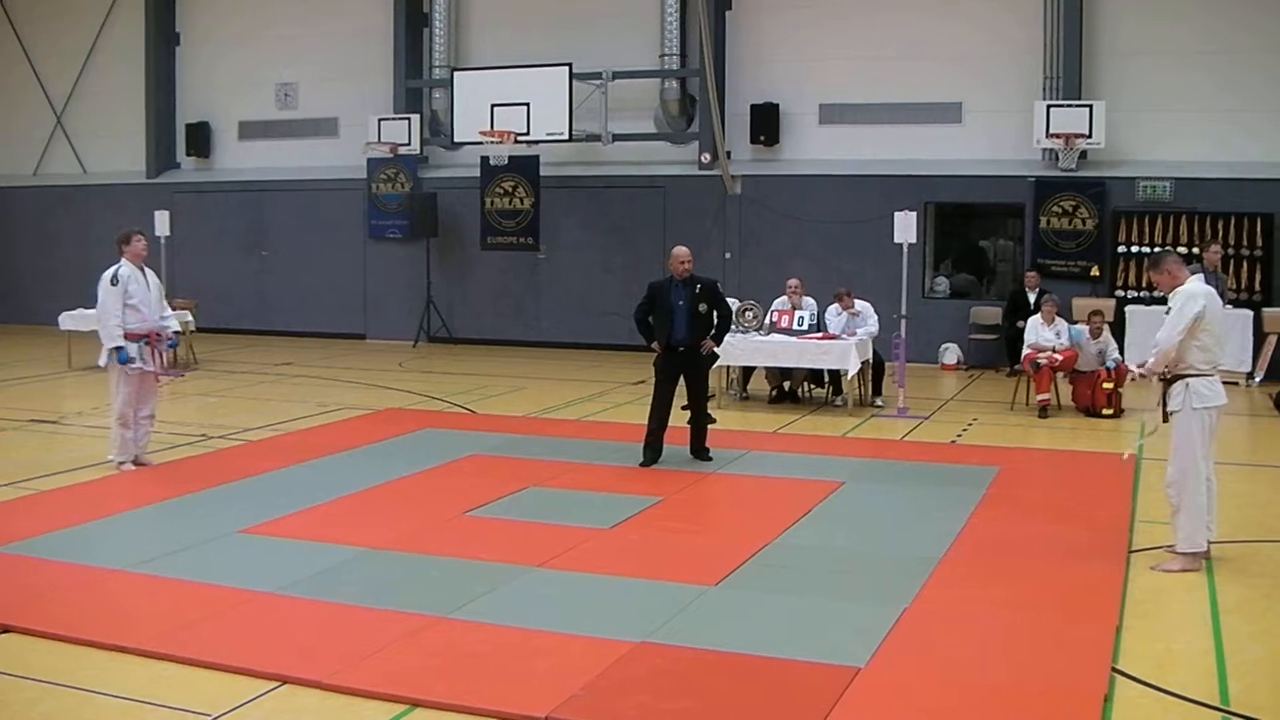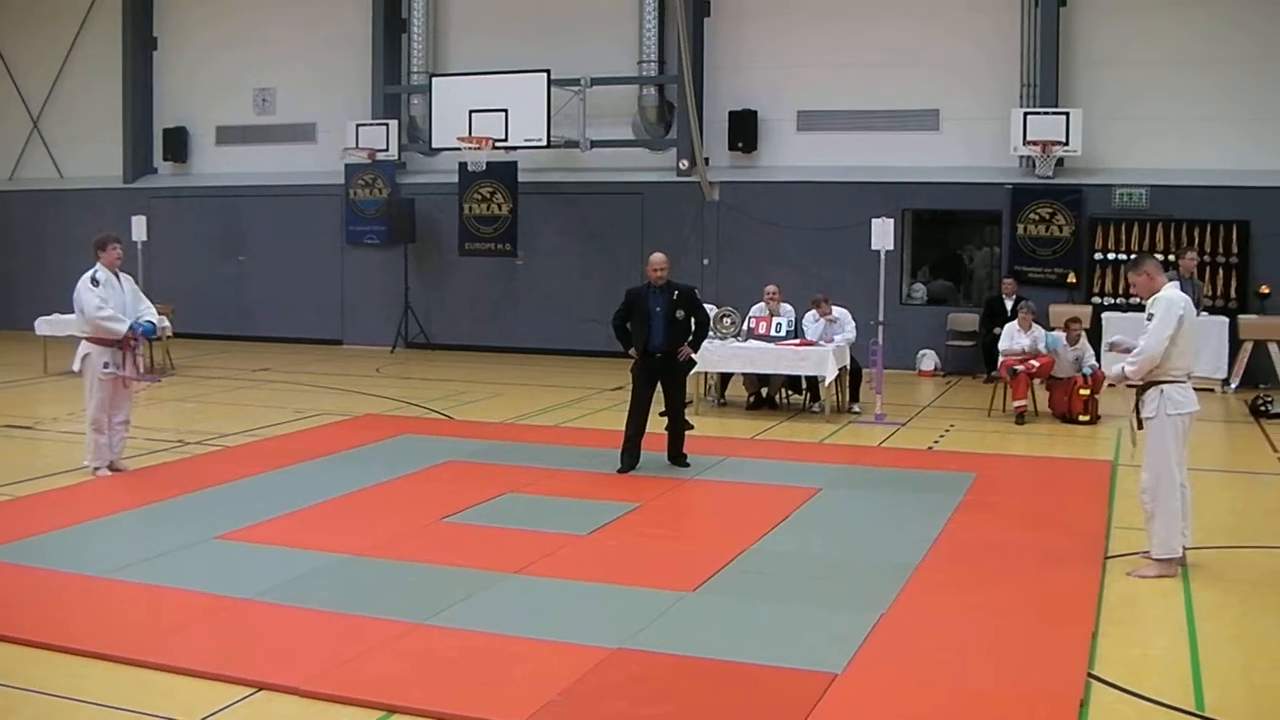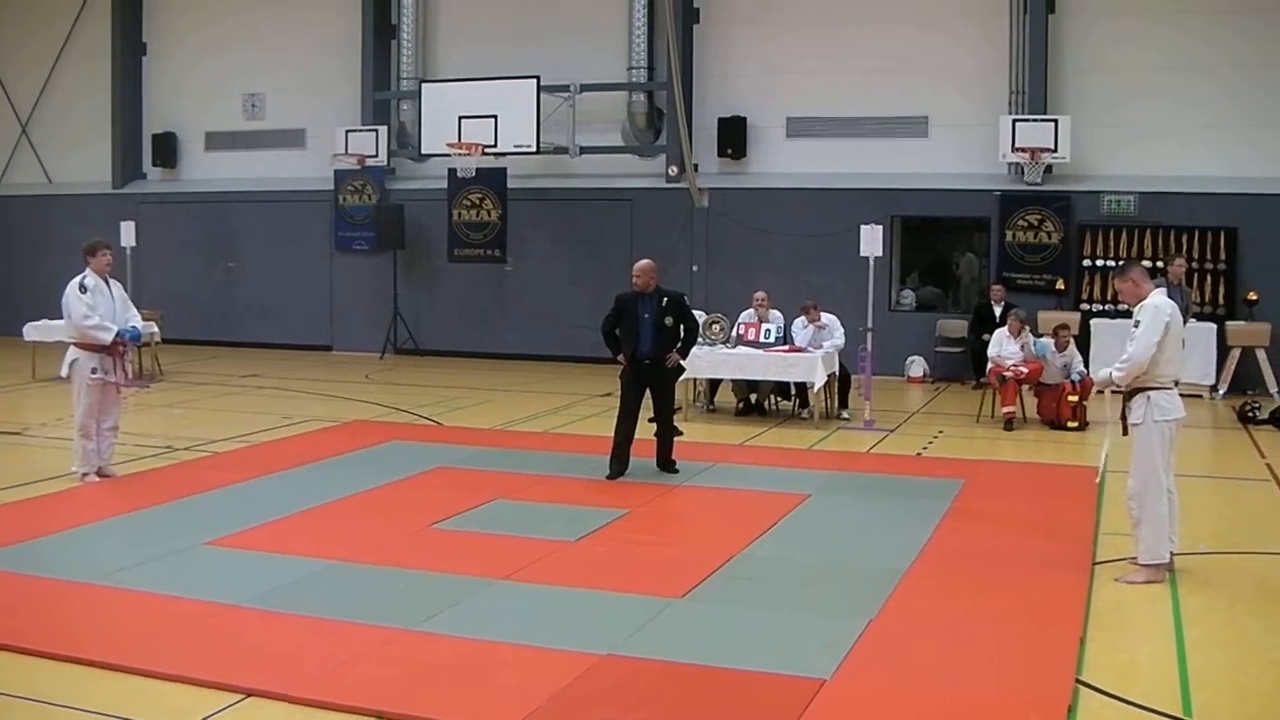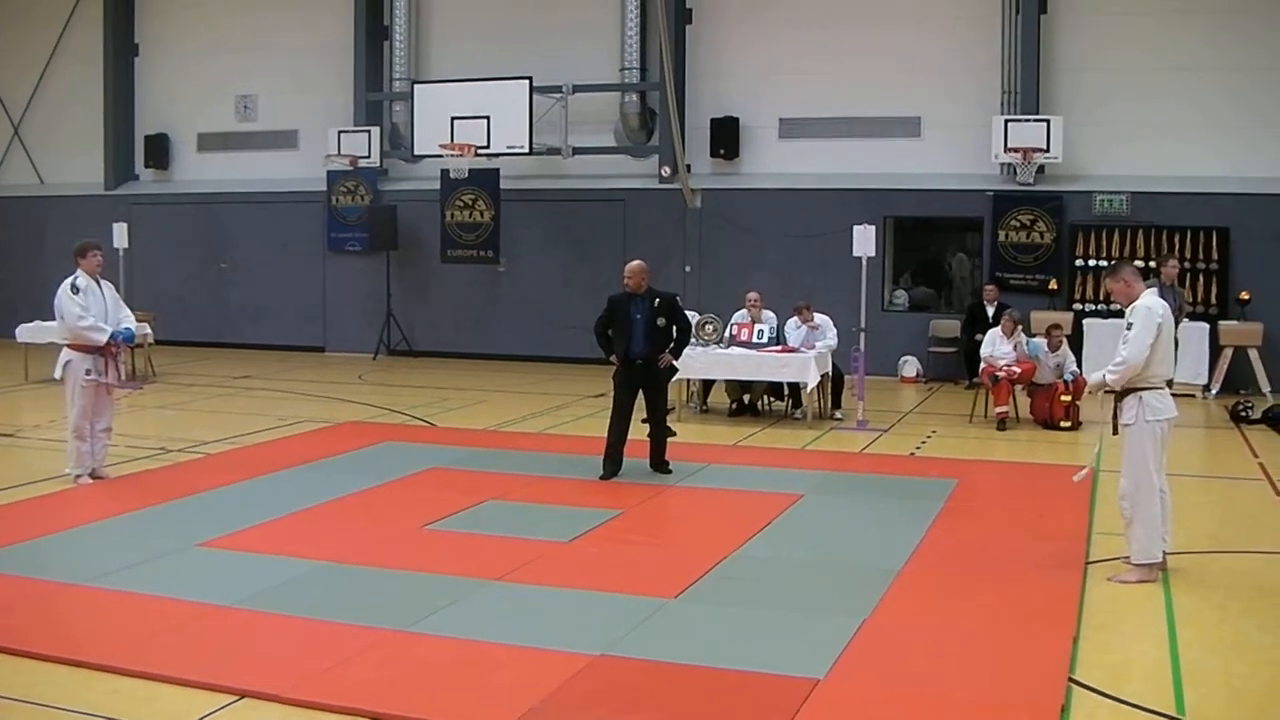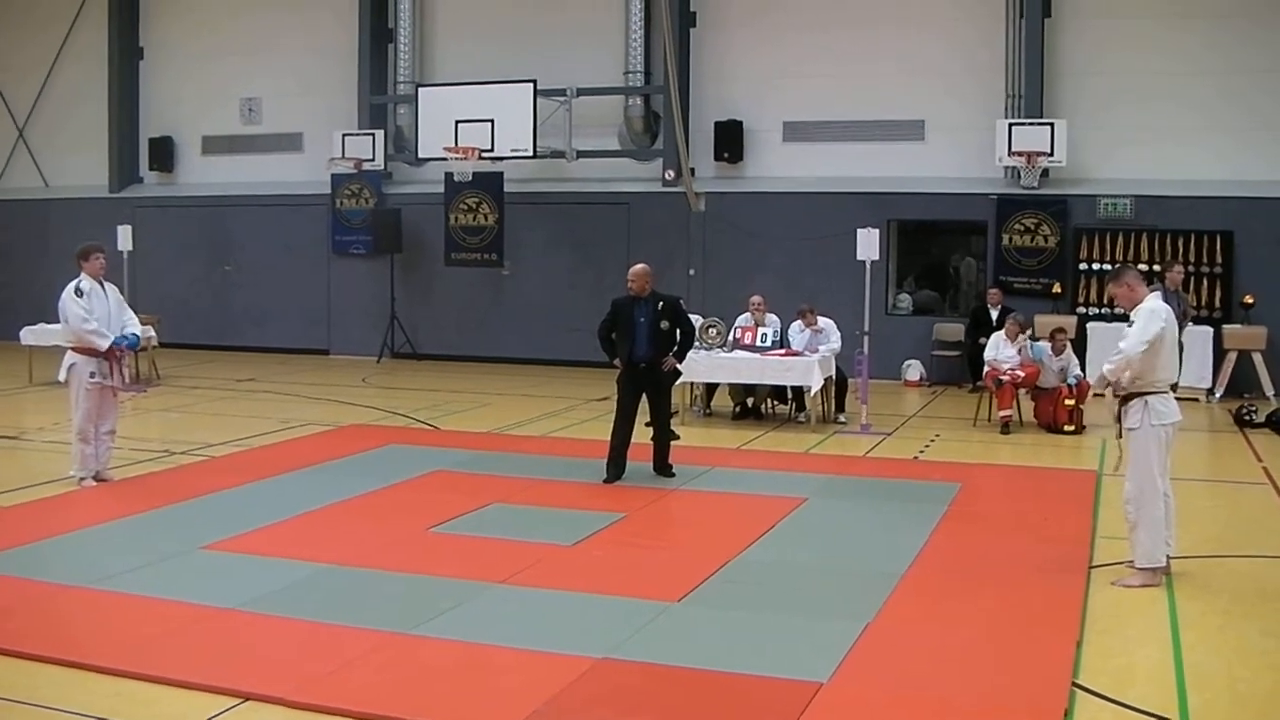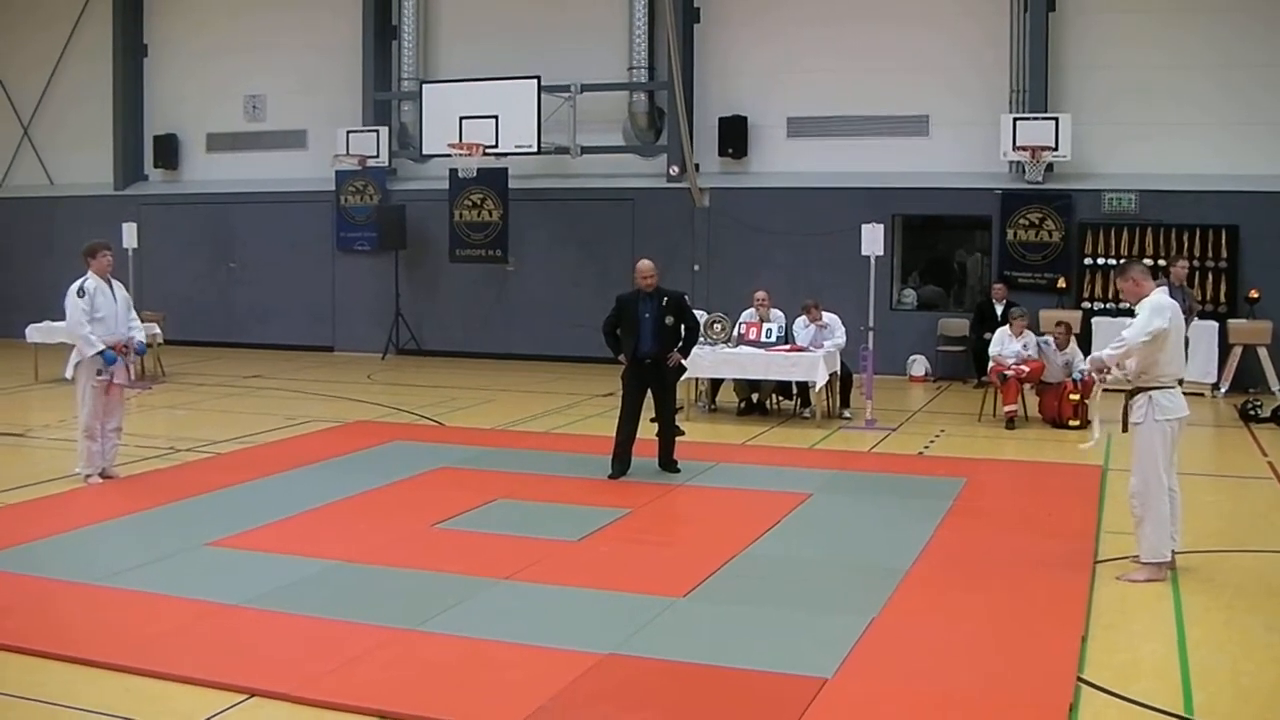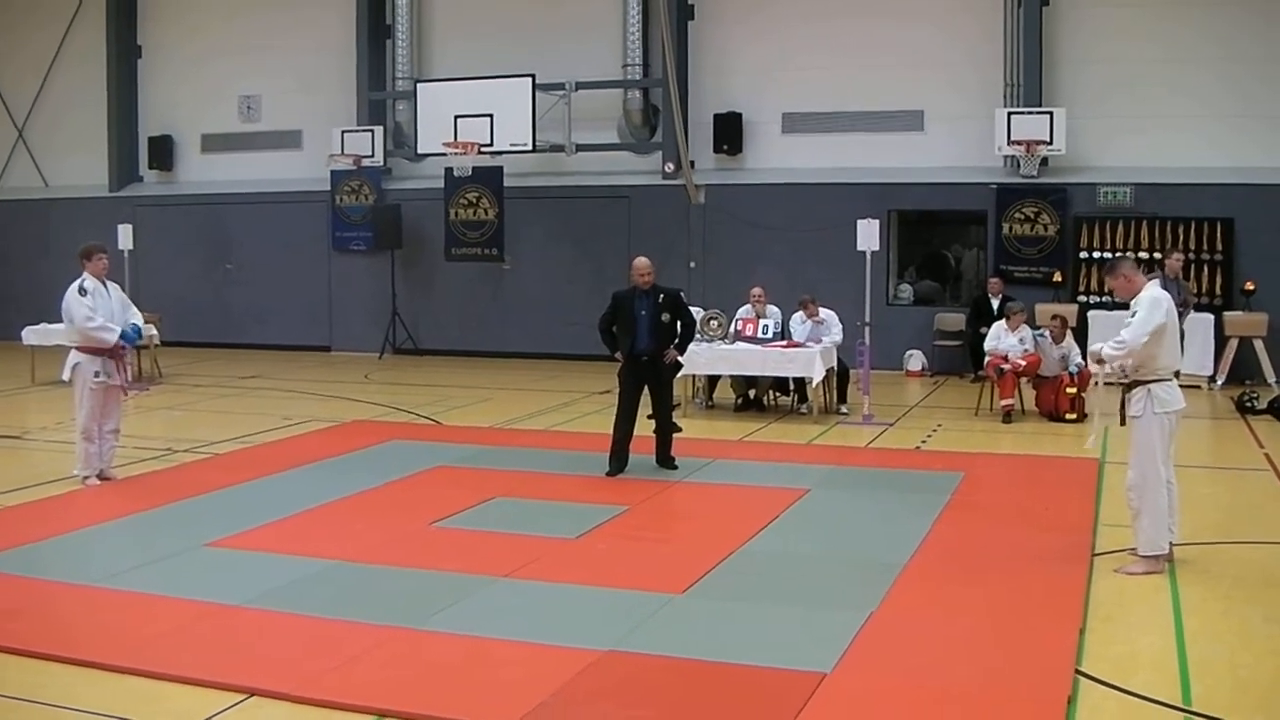
dt=0.4s
person 1, frame 1
left shoulder: (1187, 295)
right shoulder: (1205, 292)
left elbow: (1167, 342)
left wrist: (1149, 367)
right wrist: (1162, 364)
left hip: (1192, 392)
right hip: (1203, 388)
left knee: (1184, 473)
right knee: (1199, 469)
left ankle: (1189, 553)
right ankle: (1198, 540)
person 1, frame 2
left shoulder: (1166, 301)
right shoulder: (1176, 299)
left elbow: (1151, 351)
left wrist: (1122, 371)
right wrist: (1130, 347)
left hip: (1166, 399)
right hip: (1173, 395)
left knee: (1159, 479)
right knee: (1172, 475)
left ankle: (1165, 559)
right ankle: (1174, 546)
person 1, frame 3
left shoulder: (1153, 308)
right shoulder: (1163, 306)
left elbow: (1138, 357)
left wrist: (1109, 377)
right wrist: (1119, 377)
left hip: (1153, 405)
right hip: (1159, 401)
left knee: (1146, 485)
right knee: (1160, 482)
left ankle: (1154, 564)
right ankle: (1162, 552)
person 1, frame 4
left shoulder: (1144, 309)
right shoulder: (1154, 306)
left elbow: (1132, 359)
left wrist: (1103, 379)
right wrist: (1112, 378)
left hip: (1144, 405)
right hip: (1151, 401)
left knee: (1138, 485)
right knee: (1152, 481)
left ankle: (1146, 564)
right ankle: (1154, 551)
person 1, frame 5
left shoulder: (1149, 312)
right shoulder: (1158, 310)
left elbow: (1129, 352)
left wrist: (1106, 374)
right wrist: (1120, 379)
left hip: (1148, 410)
right hip: (1156, 405)
left knee: (1142, 489)
right knee: (1155, 485)
left ankle: (1149, 568)
right ankle: (1158, 556)
person 1, frame 6
left shoulder: (1155, 306)
right shoulder: (1165, 305)
left elbow: (1130, 342)
left wrist: (1100, 358)
right wrist: (1118, 365)
left hip: (1156, 405)
right hip: (1163, 400)
left knee: (1148, 484)
right knee: (1163, 480)
left ankle: (1155, 562)
right ankle: (1163, 550)
person 1, frame 7
left shoulder: (1149, 300)
right shoulder: (1157, 298)
left elbow: (1130, 342)
left wrist: (1100, 350)
right wrist: (1128, 364)
left hip: (1152, 398)
right hip: (1158, 393)
left knee: (1145, 477)
right knee: (1159, 473)
left ankle: (1152, 555)
right ankle: (1161, 543)
person 2, frame 1
left shoulder: (149, 275)
right shoulder: (116, 275)
left elbow: (162, 308)
right elbow: (108, 315)
left wrist: (172, 330)
right wrist: (118, 347)
left hip: (147, 348)
right hip: (125, 348)
left knee: (146, 405)
right knee: (124, 406)
left ankle: (138, 452)
right ankle: (123, 456)
person 2, frame 2
left shoulder: (126, 280)
right shoulder: (91, 280)
left elbow: (144, 306)
right elbow: (97, 313)
left wrist: (148, 323)
right wrist: (129, 326)
left hip: (122, 352)
right hip: (99, 352)
left knee: (121, 409)
right knee: (99, 411)
left ankle: (114, 457)
right ankle: (98, 462)
person 2, frame 3
left shoulder: (115, 286)
right shoulder: (80, 285)
left elbow: (131, 314)
right elbow: (84, 321)
left wrist: (132, 330)
right wrist: (116, 333)
left hip: (111, 358)
right hip: (87, 358)
left knee: (110, 415)
right knee: (87, 416)
left ankle: (103, 463)
right ankle: (86, 468)
person 2, frame 4
left shoulder: (106, 287)
right shoulder: (72, 286)
left elbow: (123, 313)
right elbow: (78, 322)
left wrist: (127, 331)
right wrist: (110, 335)
left hip: (104, 359)
right hip: (80, 359)
left knee: (103, 417)
right knee: (80, 418)
left ankle: (96, 465)
right ankle: (80, 469)
person 2, frame 5
left shoulder: (111, 290)
right shoulder: (76, 290)
left elbow: (127, 317)
right elbow: (82, 324)
left wrist: (131, 336)
right wrist: (112, 341)
left hip: (108, 362)
right hip: (84, 362)
left knee: (107, 419)
right knee: (85, 420)
left ankle: (100, 467)
right ankle: (84, 472)
person 2, frame 6
left shoulder: (118, 287)
right shoulder: (82, 288)
left elbow: (130, 317)
right elbow: (78, 326)
left wrist: (137, 339)
right wrist: (101, 352)
left hip: (115, 360)
right hip: (91, 360)
left knee: (114, 416)
right knee: (91, 417)
left ankle: (106, 464)
right ankle: (90, 469)
person 2, frame 7
left shoulder: (113, 289)
right shoulder: (79, 290)
left elbow: (131, 312)
right elbow: (87, 323)
left wrist: (134, 328)
right wrist: (120, 333)
left hip: (112, 361)
right hip: (88, 361)
left knee: (111, 418)
right knee: (88, 419)
left ankle: (103, 466)
right ankle: (87, 471)
person 3, frame 1
left shoulder: (707, 287)
right shoulder: (657, 288)
left elbow: (725, 313)
right elbow: (640, 315)
left wrist: (715, 339)
right wrist: (651, 340)
left hip: (697, 354)
right hip: (668, 355)
left knee: (699, 405)
right knee: (660, 405)
left ankle: (699, 448)
right ankle: (652, 451)
person 3, frame 2
left shoulder: (685, 293)
right shoulder: (634, 294)
left elbow: (703, 320)
right elbow: (617, 321)
left wrist: (692, 346)
right wrist: (629, 346)
left hip: (674, 360)
right hip: (645, 360)
left knee: (676, 411)
right knee: (637, 411)
left ankle: (676, 455)
right ankle: (629, 458)
person 3, frame 3
left shoulder: (674, 300)
right shoulder: (624, 300)
left elbow: (692, 327)
right elbow: (607, 327)
left wrist: (681, 352)
right wrist: (617, 352)
left hip: (663, 367)
right hip: (634, 367)
left knee: (665, 417)
right knee: (626, 417)
left ankle: (665, 461)
right ankle: (618, 464)
person 3, frame 4
left shoulder: (666, 300)
right shoulder: (616, 301)
left elbow: (685, 327)
right elbow: (599, 328)
left wrist: (674, 353)
right wrist: (610, 353)
left hip: (655, 367)
right hip: (626, 367)
left knee: (658, 418)
right knee: (619, 418)
left ankle: (658, 461)
right ankle: (611, 465)
person 3, frame 5
left shoulder: (670, 304)
right shoulder: (620, 305)
left elbow: (688, 331)
right elbow: (603, 331)
left wrist: (677, 356)
right wrist: (613, 356)
left hip: (658, 370)
right hip: (630, 370)
left knee: (662, 421)
right knee: (622, 421)
left ankle: (662, 465)
right ankle: (615, 468)
person 3, frame 6
left shoulder: (674, 299)
right shoulder: (624, 301)
left elbow: (693, 326)
right elbow: (608, 328)
left wrist: (682, 352)
right wrist: (619, 352)
left hip: (664, 366)
right hip: (635, 366)
left knee: (667, 417)
right knee: (627, 417)
left ankle: (667, 460)
right ankle: (620, 464)
person 3, frame 7
left shoulder: (670, 296)
right shoulder: (620, 298)
left elbow: (689, 323)
right elbow: (604, 325)
left wrist: (679, 348)
right wrist: (615, 350)
left hip: (660, 363)
right hip: (632, 364)
left knee: (664, 414)
right knee: (625, 414)
left ankle: (664, 457)
right ankle: (618, 461)
